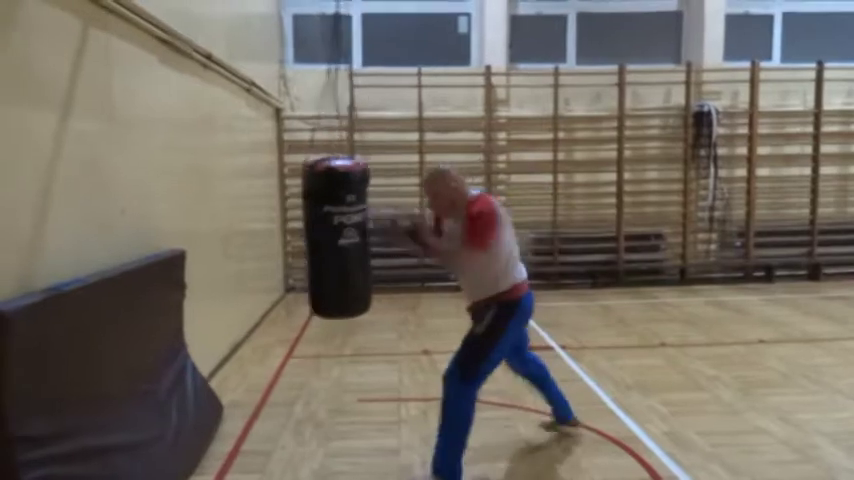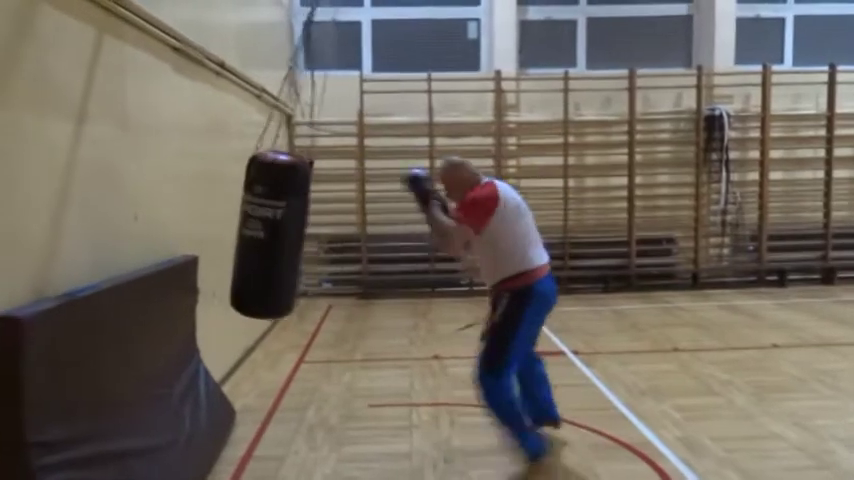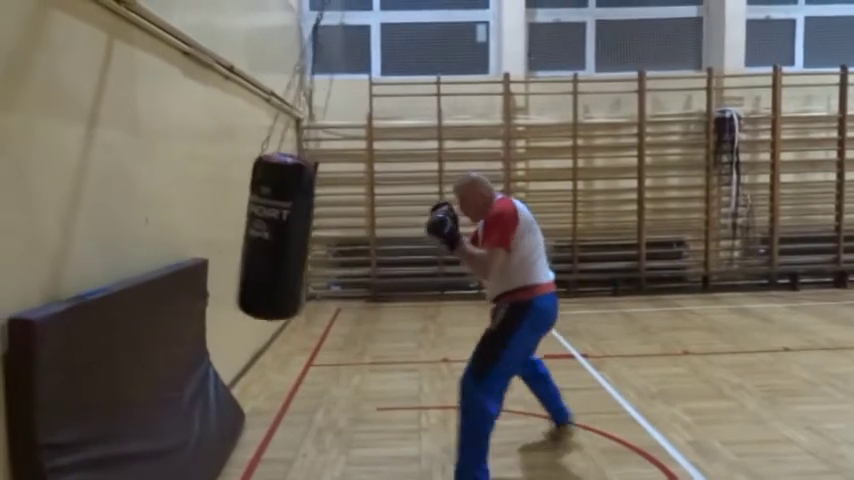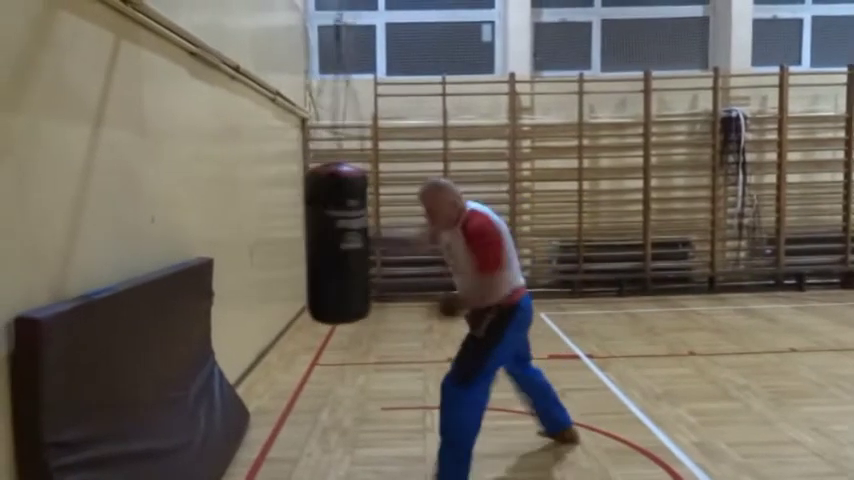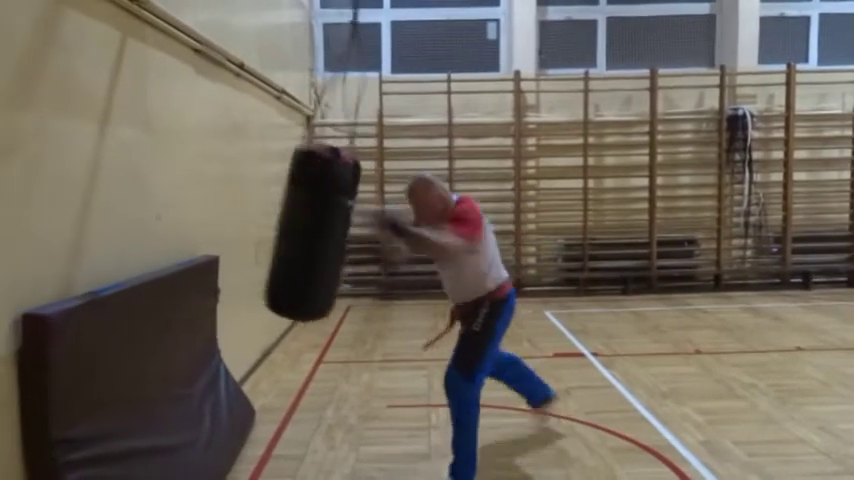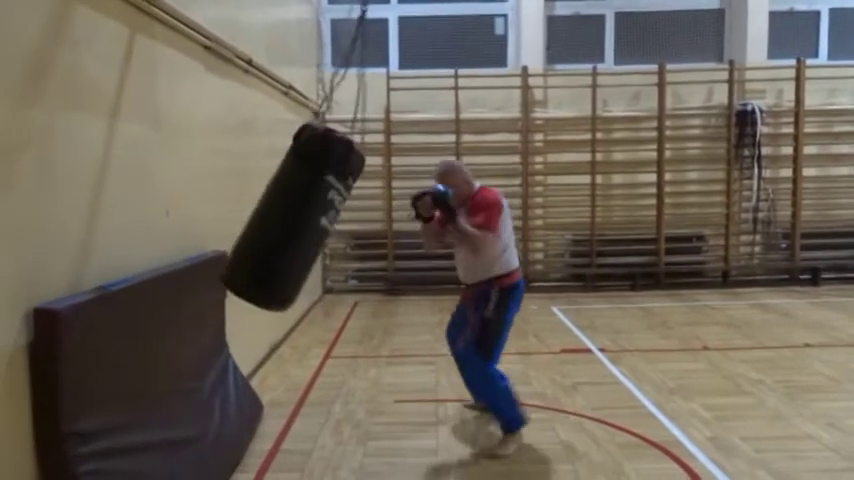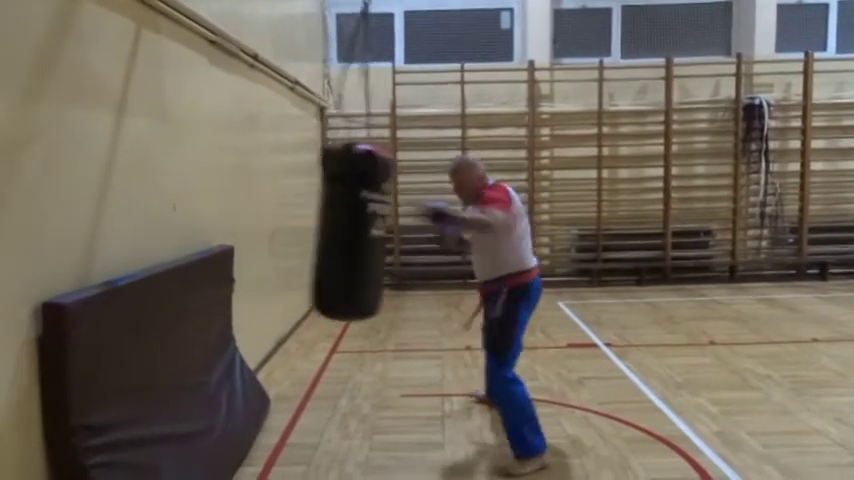
dt=0.4s
person 1, frame 1
left shoulder: (480, 211)
right shoulder: (453, 212)
left elbow: (455, 260)
right elbow: (441, 247)
left wrist: (423, 237)
right wrist: (425, 233)
left hip: (504, 305)
right hip: (510, 301)
left knee: (461, 380)
right knee: (520, 357)
right ankle: (564, 416)
person 1, frame 2
left shoulder: (482, 196)
right shoulder: (491, 192)
left elbow: (452, 243)
right elbow: (460, 239)
left wrist: (430, 205)
right wrist: (436, 209)
left hip: (522, 292)
right hip: (537, 286)
left knee: (494, 375)
right knee: (522, 355)
left ankle: (537, 450)
right ankle: (544, 415)
person 1, frame 3
left shoulder: (502, 211)
right shoulder: (492, 216)
left elbow: (487, 268)
right elbow: (477, 262)
left wrist: (454, 241)
right wrist: (450, 233)
left hip: (524, 306)
right hip: (540, 302)
left knee: (477, 385)
right knee: (522, 361)
right ankle: (562, 422)
person 1, frame 4
left shoulder: (479, 226)
right shoulder: (452, 219)
left elbow: (492, 287)
left wrist: (459, 301)
left hip: (503, 312)
right hip: (504, 310)
left knee: (460, 389)
right knee: (520, 368)
right ankle: (561, 428)
person 1, frame 5
left shoulder: (466, 211)
right shoulder: (432, 215)
left elbow: (453, 248)
left wrist: (408, 230)
left hip: (490, 303)
right hip: (475, 303)
left knee: (461, 380)
right knee: (492, 360)
right ankle: (543, 396)
person 1, frame 6
left shoulder: (487, 199)
right shoulder: (455, 203)
left elbow: (477, 246)
right elbow: (432, 241)
left wrist: (453, 218)
right wrist: (426, 216)
left hip: (501, 290)
right hip: (480, 288)
left knee: (479, 362)
right knee: (458, 340)
left ankle: (512, 428)
right ankle: (488, 399)
person 1, frame 7
left shoulder: (496, 194)
right shoulder: (477, 198)
left elbow: (493, 222)
right elbow: (483, 237)
left wrist: (450, 215)
right wrist: (446, 218)
left hip: (515, 288)
right hip: (501, 286)
left knee: (500, 366)
right knee: (495, 346)
left ankle: (531, 452)
right ankle: (496, 394)
